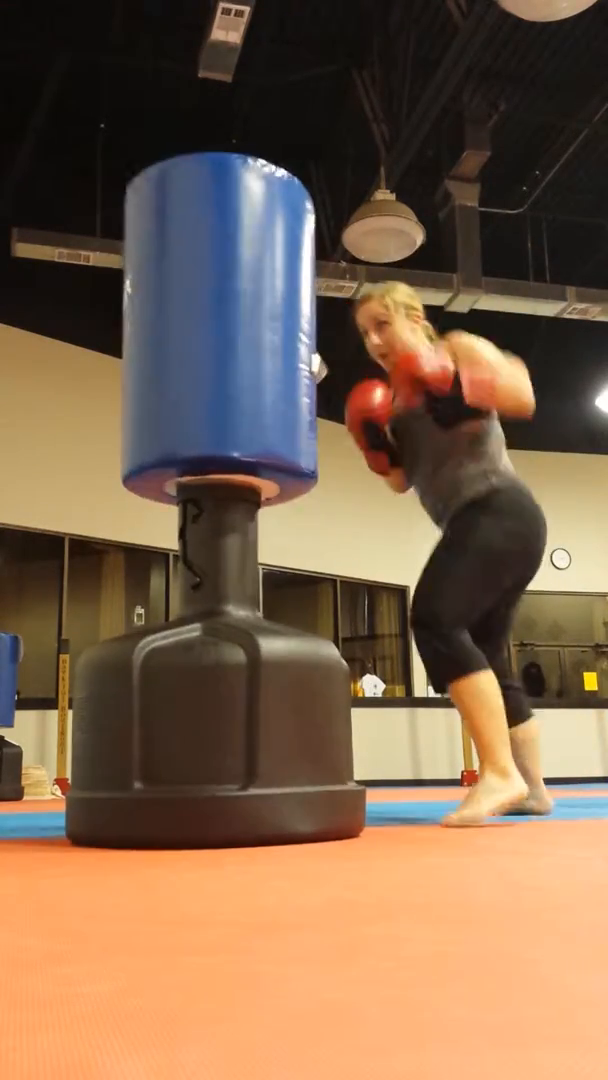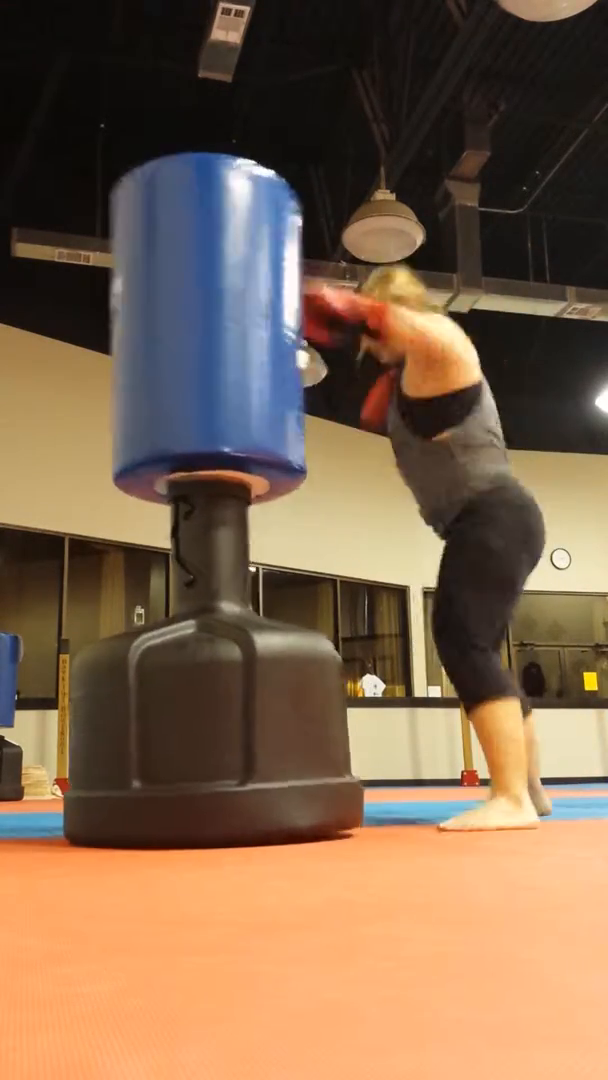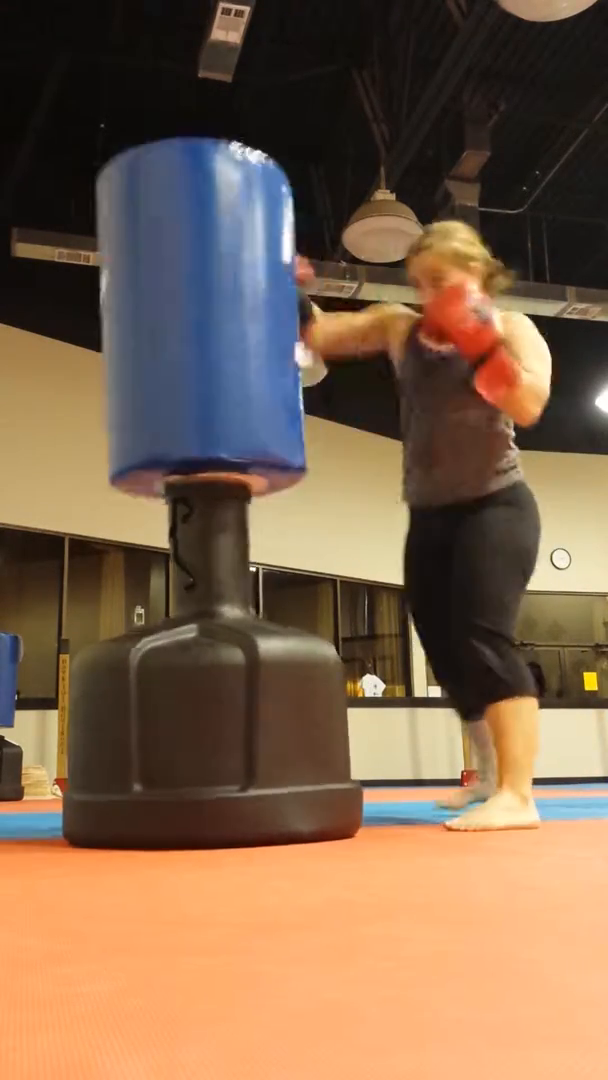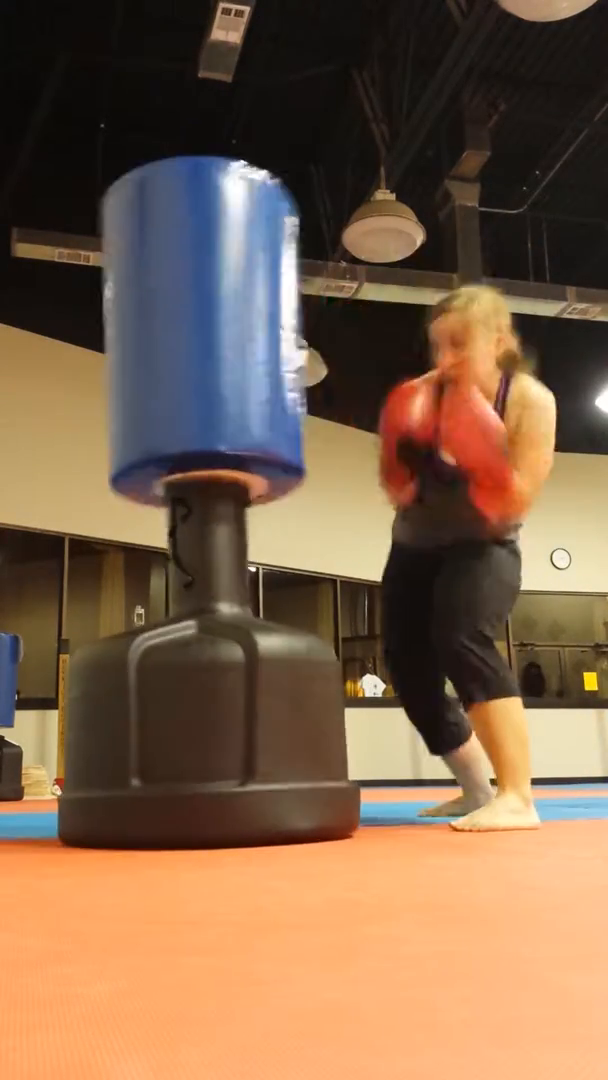
dt=0.2s
person 1, frame 1
left shoulder: (460, 348)
right shoulder: (394, 399)
left elbow: (521, 394)
right elbow: (398, 479)
left wrist: (448, 378)
right wrist: (373, 439)
left hip: (498, 515)
right hip: (475, 528)
left knee: (434, 620)
right knee: (481, 657)
left ankle: (499, 774)
right ankle: (531, 786)
person 1, frame 2
left shoulder: (440, 343)
right shoulder: (413, 378)
left elbow: (416, 325)
left wrist: (349, 312)
right wrist: (394, 424)
left hip: (492, 519)
right hip: (484, 524)
left knee: (462, 641)
right knee: (474, 651)
left ankle: (511, 798)
right ankle: (529, 788)
person 1, frame 3
left shoulder: (513, 327)
right shoulder: (402, 326)
left elbow: (528, 406)
right elbow: (318, 338)
left wrist: (484, 343)
left hip: (495, 506)
right hip: (432, 516)
left knee: (482, 634)
right knee: (442, 642)
left ankle: (516, 794)
right ankle: (492, 773)
person 1, frame 4
left shoulder: (530, 402)
right shoulder: (423, 394)
left elbow: (515, 505)
right elbow: (399, 496)
left wrist: (484, 454)
right wrist: (404, 457)
left hip: (482, 552)
right hip: (415, 556)
left knee: (462, 640)
right knee: (413, 681)
left ankle: (516, 799)
right ankle: (476, 792)
